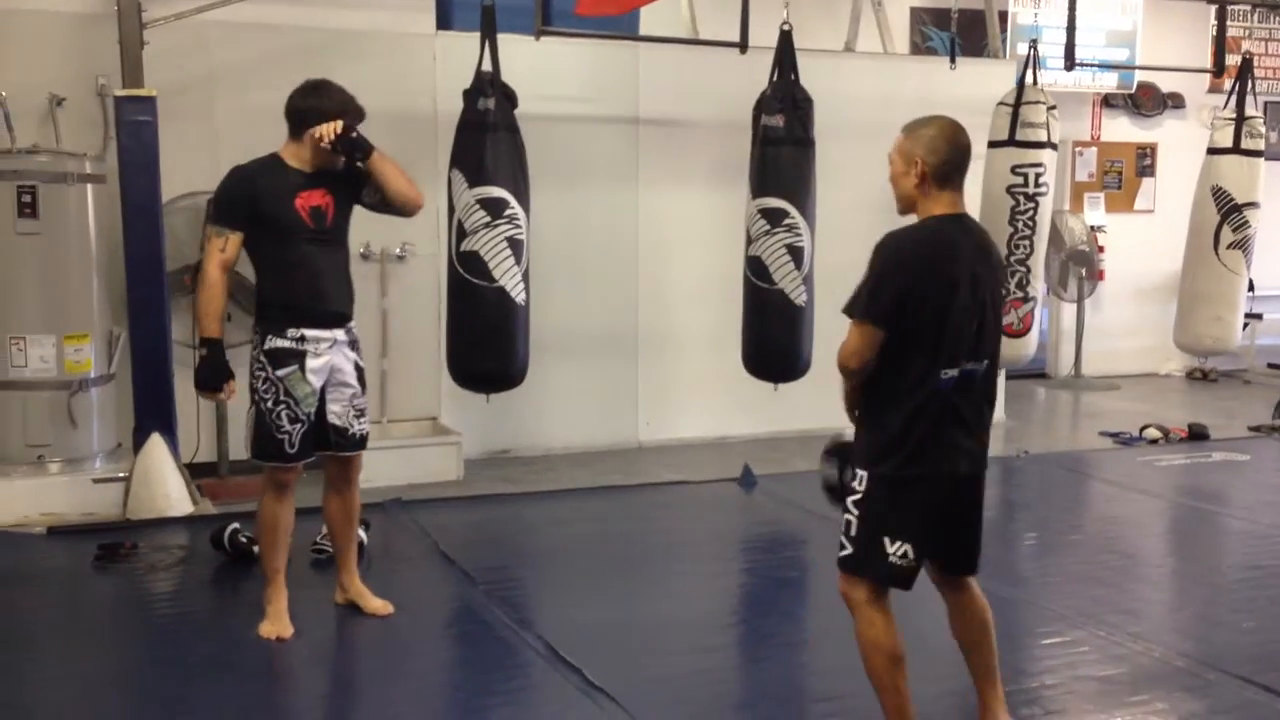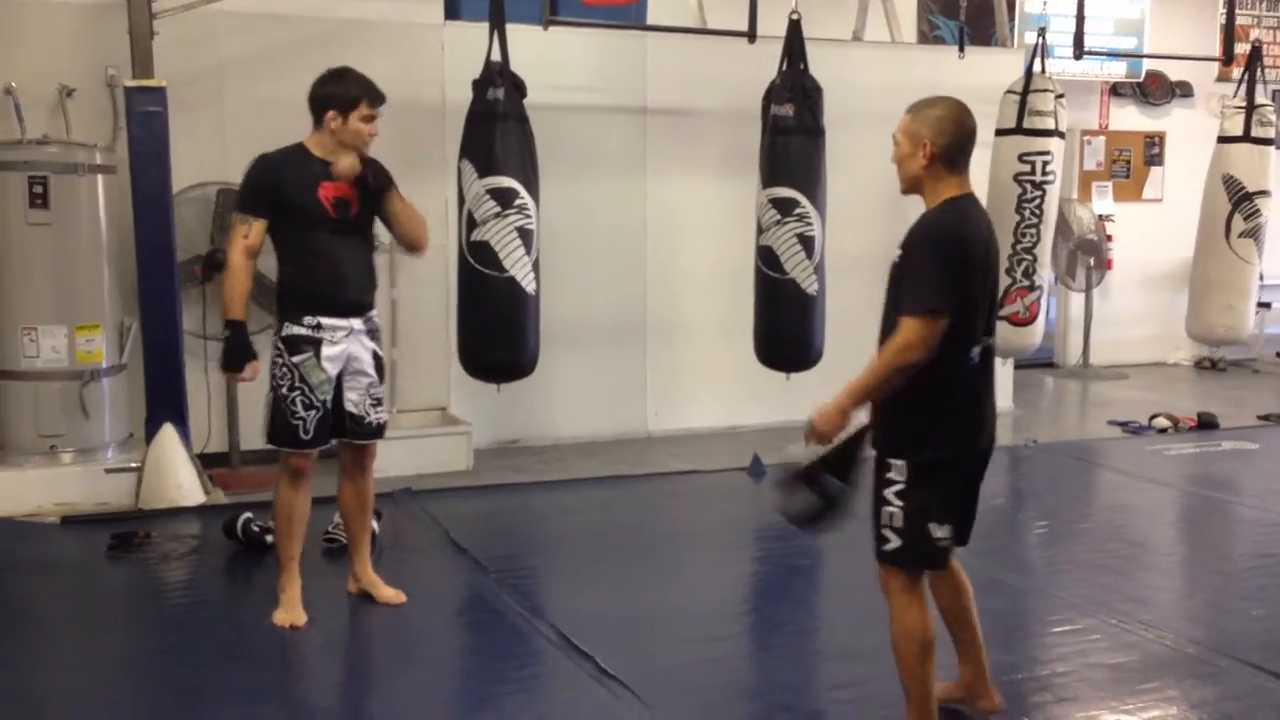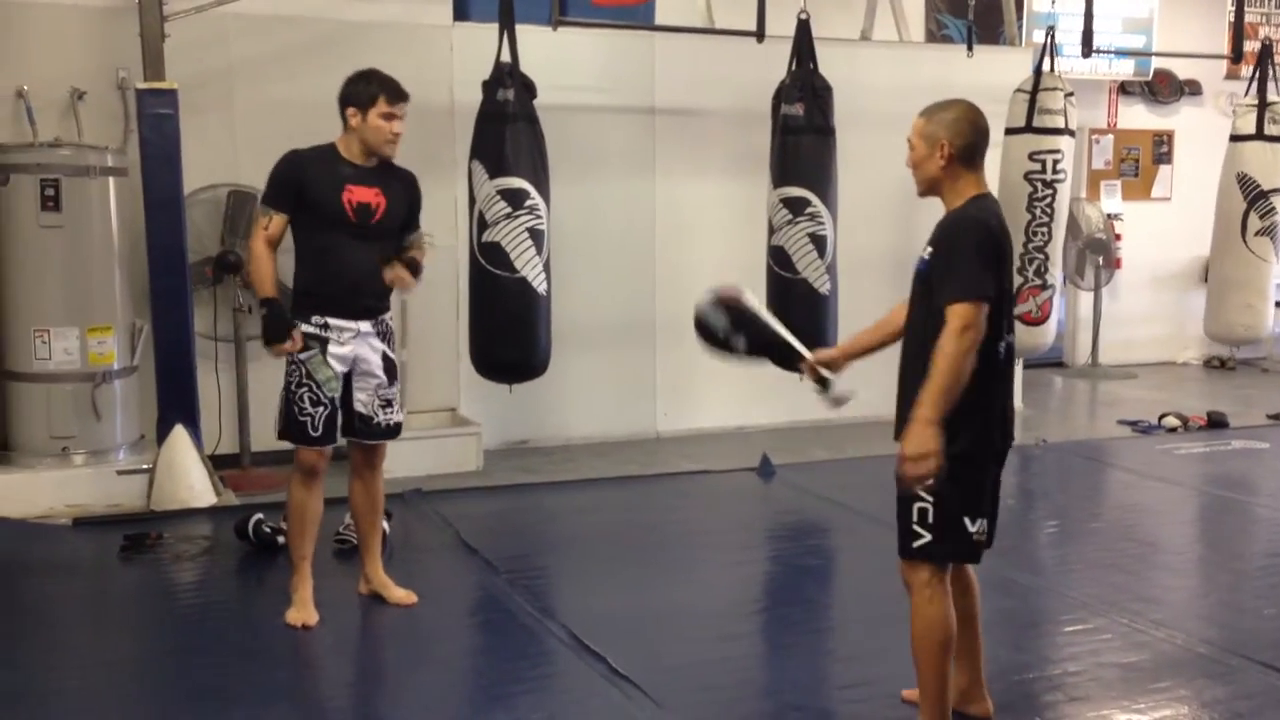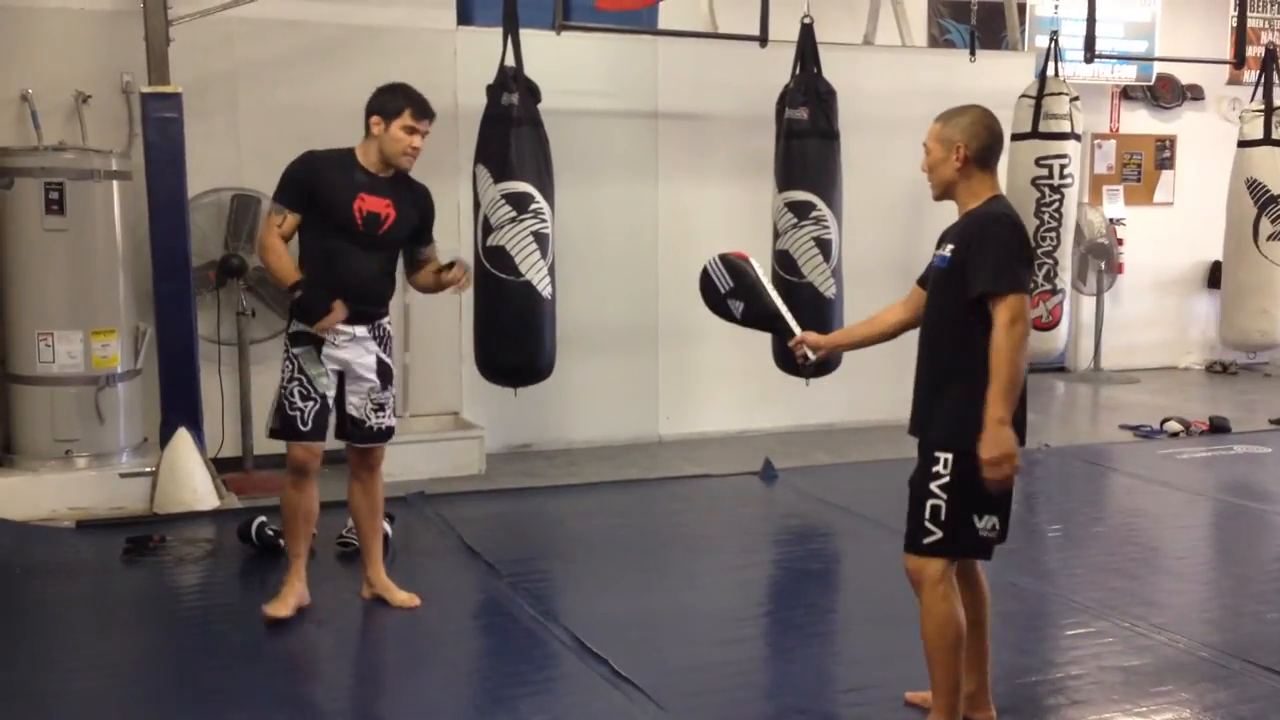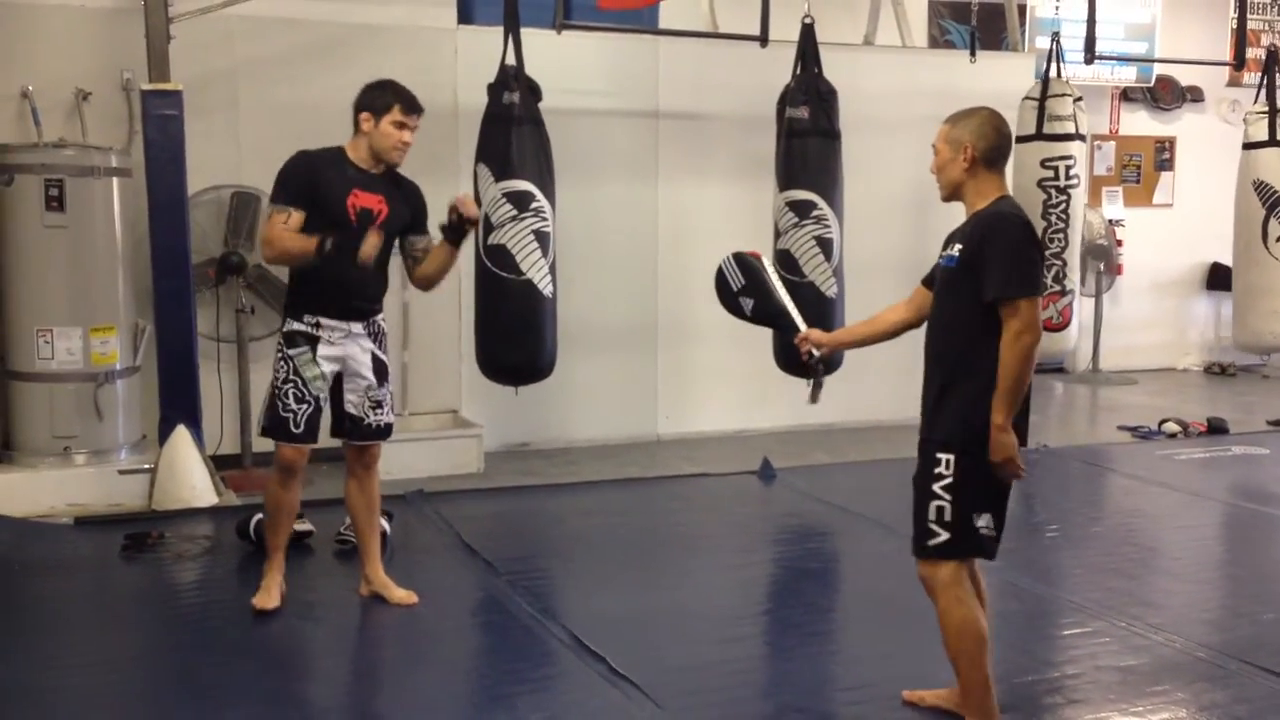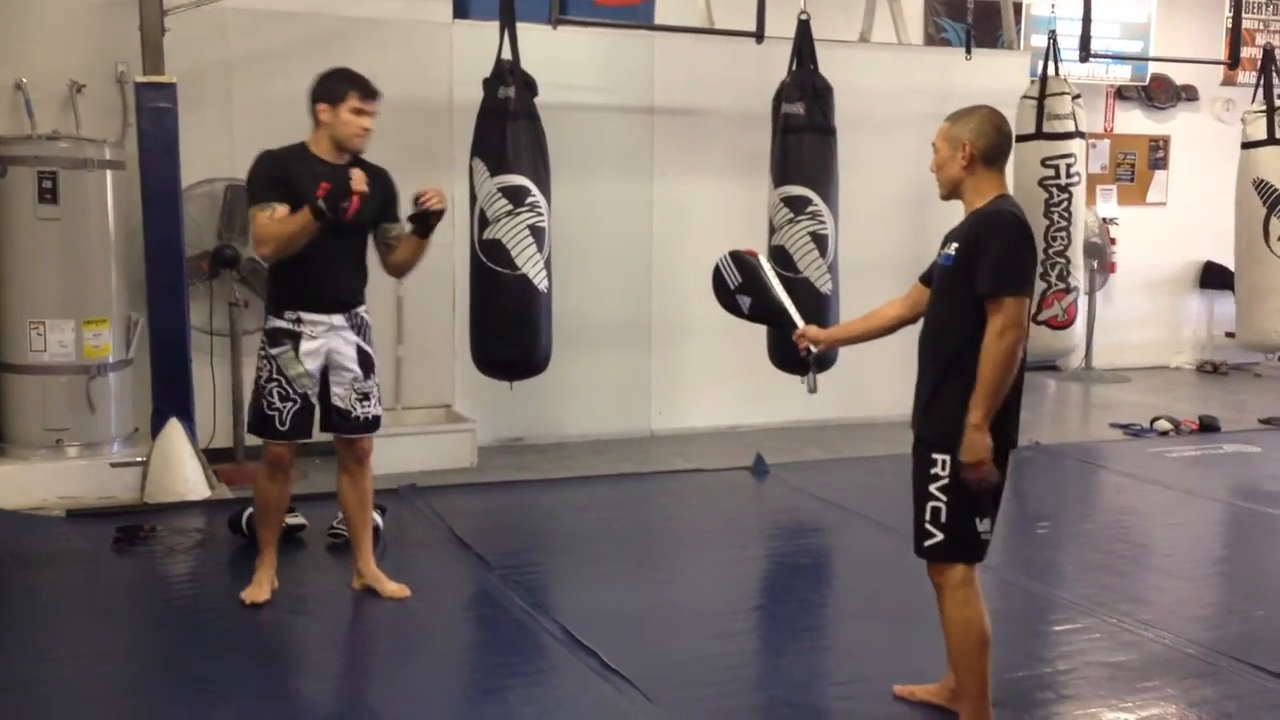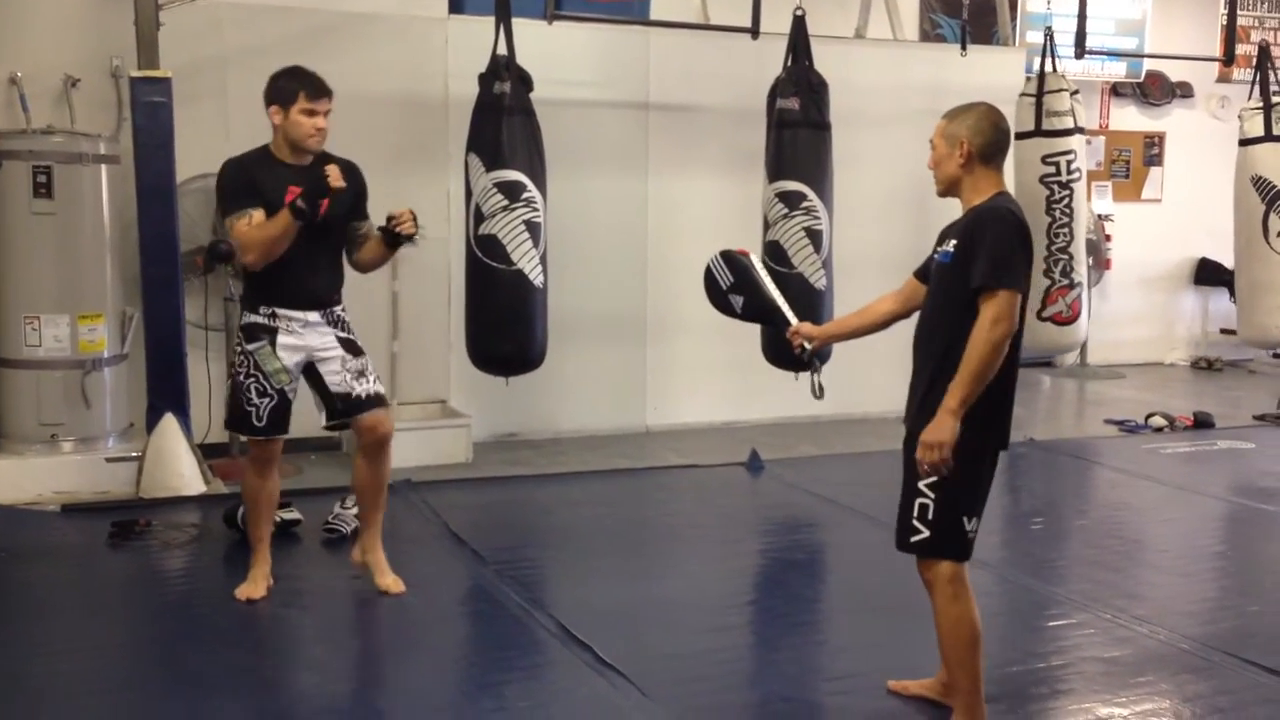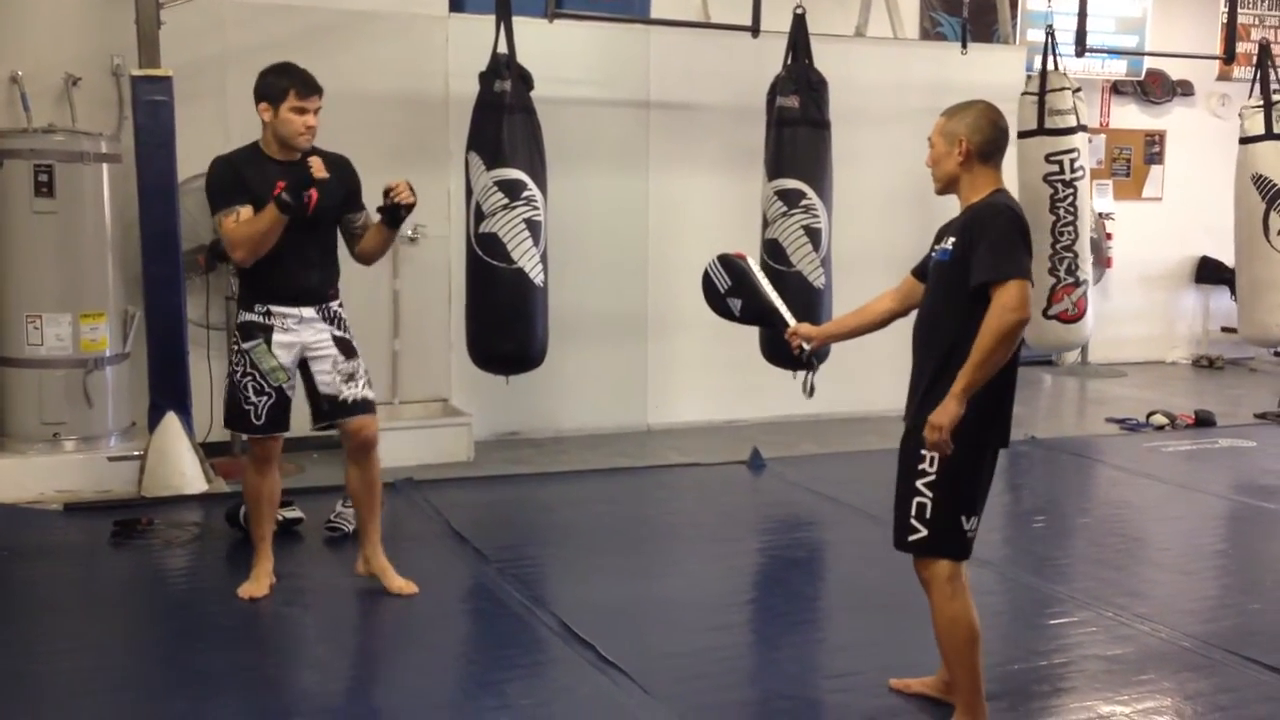
dt=0.2s
person 1, frame 1
left shoulder: (903, 250)
right shoulder: (982, 248)
left elbow: (857, 355)
left wrist: (854, 393)
left hip: (900, 455)
right hip: (960, 448)
left knee: (863, 588)
right knee: (954, 576)
person 1, frame 2
left shoulder: (936, 232)
right shoulder: (968, 221)
left elbow: (913, 344)
left wrist: (844, 406)
right wrist: (871, 388)
left hip: (927, 437)
right hip: (956, 428)
left knee: (901, 577)
right knee: (934, 560)
person 1, frame 3
left shoulder: (970, 227)
right shoulder: (963, 224)
left elbow: (964, 329)
right elbow: (917, 314)
left wrist: (924, 424)
right wrist: (844, 353)
left hip: (959, 436)
right hip: (957, 432)
left knee: (923, 571)
right knee: (948, 562)
person 1, frame 4
left shoulder: (994, 226)
right shoulder: (964, 230)
left elbow: (1012, 321)
right elbow: (910, 310)
left wrist: (997, 423)
right wrist: (830, 342)
left hip: (968, 432)
right hip: (950, 426)
left knee: (928, 565)
right knee: (958, 560)
person 1, frame 5
left shoulder: (1004, 226)
right shoulder: (970, 231)
left elbow: (1022, 328)
right elbow: (911, 310)
left wrist: (1001, 424)
right wrist: (832, 340)
left hip: (972, 433)
right hip: (951, 427)
left knee: (943, 568)
right knee: (956, 563)
person 1, frame 6
left shoulder: (1001, 225)
right shoulder: (968, 230)
left elbow: (1006, 328)
right elbow: (908, 306)
left wrist: (980, 427)
right wrist: (829, 336)
left hip: (965, 432)
right hip: (942, 425)
left knee: (952, 568)
right knee: (948, 562)
person 1, frame 7
left shoulder: (997, 222)
right shoulder: (963, 228)
left elbow: (999, 323)
right elbow: (901, 301)
left wrist: (950, 415)
right wrist: (822, 332)
left hip: (955, 428)
right hip: (936, 421)
left knee: (941, 564)
right knee: (939, 558)
person 1, frame 8
left shoulder: (996, 218)
right shoulder: (961, 225)
left elbow: (1012, 311)
right elbow: (899, 299)
left wrist: (956, 399)
right wrist: (821, 333)
left hip: (957, 423)
right hip: (935, 418)
left knee: (938, 562)
right knee: (939, 556)
person 2, frame 1
left shoulder: (343, 176)
right shoulder: (249, 182)
left elbow: (411, 203)
right elbow: (215, 268)
left wrist: (362, 149)
right wrist: (211, 350)
left hip: (342, 341)
right hip: (285, 346)
left knee: (346, 466)
right knee: (282, 474)
left ankle: (349, 581)
right ankle: (276, 599)
person 2, frame 2
left shoulder: (371, 173)
right shoulder: (274, 171)
left elbow: (416, 239)
right elbow: (241, 253)
left wrist: (376, 184)
right wrist: (236, 331)
left hip: (362, 329)
right hip: (305, 332)
left knee: (360, 455)
right knee: (298, 461)
left ankle: (362, 570)
right ankle: (289, 587)
person 2, frame 3
left shoulder: (402, 184)
right shoulder: (301, 168)
left elbow: (411, 250)
right elbow: (262, 243)
left wrist: (408, 268)
right wrist: (273, 308)
left hip: (376, 331)
right hip: (317, 331)
left knee: (370, 455)
right knee: (311, 459)
left ankle: (374, 572)
right ankle: (301, 588)
person 2, frame 4
left shoulder: (415, 198)
right shoulder: (315, 169)
left elbow: (419, 274)
right elbow: (270, 242)
left wrist: (446, 274)
right wrist: (305, 296)
left hip: (371, 336)
right hip: (314, 334)
left knee: (367, 457)
right knee: (302, 458)
left ankle: (375, 575)
right ankle: (296, 579)
person 2, frame 5
left shoulder: (405, 195)
right shoulder: (308, 168)
left elbow: (423, 276)
right elbow: (273, 246)
left wrist: (455, 236)
right wrist: (334, 248)
left hip: (367, 333)
right hip: (309, 330)
left knee: (365, 456)
right knee: (290, 458)
left ankle: (373, 572)
right ankle: (274, 571)
person 2, frame 6
left shoulder: (377, 181)
right shoulder: (276, 166)
left elbow: (395, 262)
right elbow: (268, 245)
left wrist: (423, 224)
right wrist: (327, 204)
left hip: (350, 326)
right hip: (291, 327)
left knee: (356, 449)
right knee: (278, 454)
left ankle: (366, 566)
right ankle: (265, 567)
person 2, frame 7
left shoulder: (345, 175)
right shoulder: (242, 173)
left elbow: (361, 259)
right elbow: (252, 254)
left wrist: (392, 238)
right wrist: (305, 202)
left hip: (329, 321)
right hip: (268, 325)
left knee: (376, 426)
right knee: (264, 449)
left ankle: (370, 546)
right ankle: (260, 564)
person 2, frame 8
left shoulder: (337, 169)
right shoulder: (232, 170)
left elbow: (364, 251)
right elbow: (242, 250)
left wrist: (392, 218)
right wrist: (289, 194)
left hip: (325, 317)
right hip: (264, 321)
left knee: (363, 434)
right knee: (263, 448)
left ankle: (372, 554)
right ankle: (263, 563)
